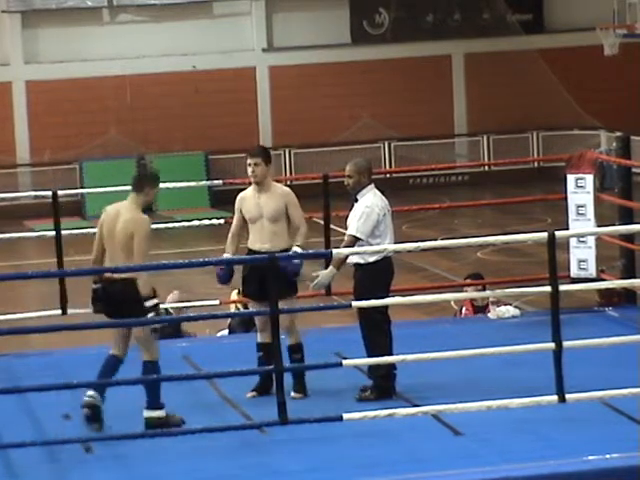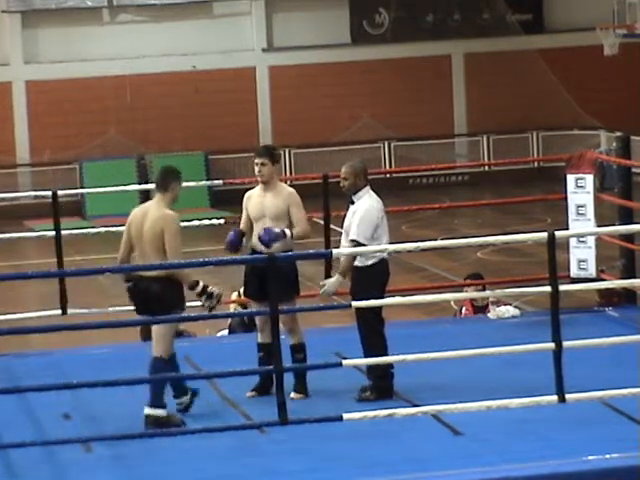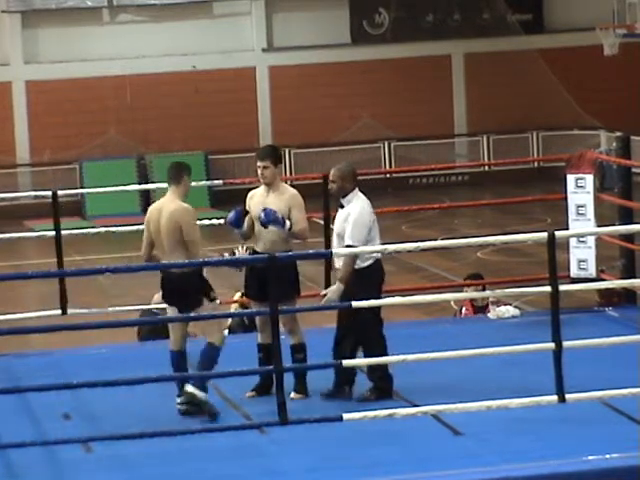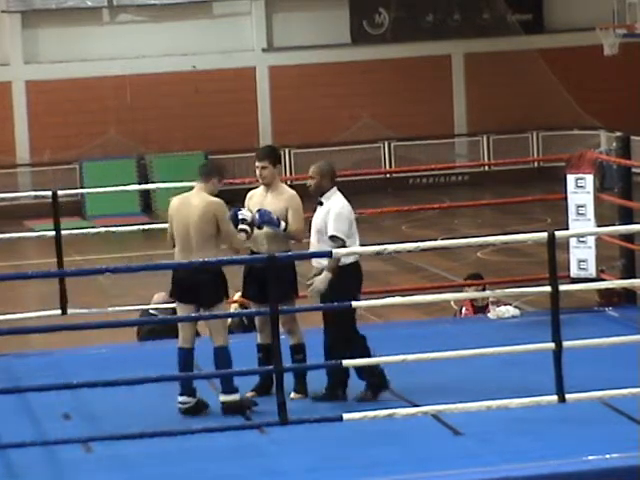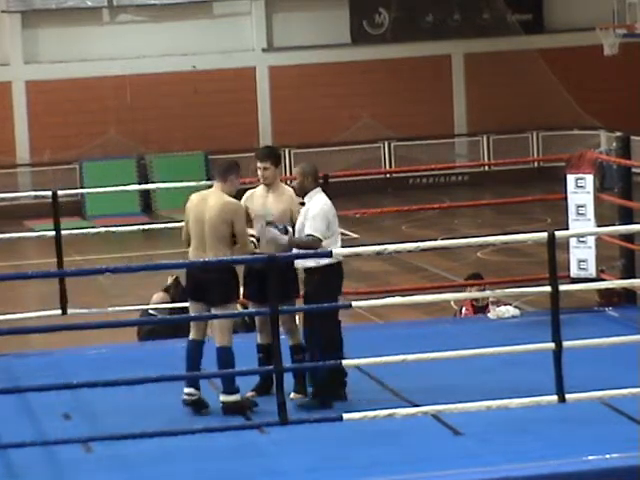
dt=0.4s
person 1, frame 1
left shoulder: (108, 212)
right shoulder: (140, 221)
left elbow: (96, 258)
right elbow: (140, 269)
left wrist: (98, 287)
right wrist: (151, 306)
left hip: (110, 286)
right hip: (131, 288)
left knee: (118, 351)
right knee: (150, 353)
left ankle: (93, 397)
right ankle: (154, 413)
person 1, frame 2
left shoulder: (136, 213)
right shoulder: (169, 218)
left elbow: (122, 258)
right elbow: (175, 265)
left wrist: (131, 284)
right wrist: (201, 289)
left hip: (142, 283)
right hip: (163, 286)
left knee: (164, 345)
right knee: (161, 350)
left ankle: (182, 395)
right ankle: (155, 411)
person 1, frame 3
left shoulder: (152, 210)
right shoulder: (184, 210)
left elbow: (146, 255)
right elbow: (198, 256)
left hip: (168, 279)
right hip: (190, 279)
left knee: (177, 341)
right knee: (216, 335)
left ankle: (184, 397)
right ankle: (196, 388)
person 1, frame 4
left shoulder: (175, 203)
right shoulder: (216, 205)
right elbow: (237, 246)
right wrist: (244, 226)
left hip: (182, 275)
right hip: (207, 275)
left knee: (185, 339)
right knee: (219, 339)
left ankle: (186, 398)
right ankle: (229, 397)
person 1, frame 5
left shoulder: (193, 200)
right shoulder: (233, 206)
right elbow: (246, 251)
right wrist: (251, 241)
left hip: (195, 271)
right hip: (220, 273)
left knee: (196, 333)
right knee: (223, 338)
left ankle: (191, 391)
right ankle: (230, 397)
person 2, frame 1
left shoulder: (284, 194)
right shoulder: (242, 198)
left elbow: (301, 227)
right elbow: (235, 232)
left wrist: (296, 251)
right wrist: (227, 257)
left hip: (280, 260)
right hip: (254, 261)
left knee: (287, 323)
right knee: (261, 325)
left ankle: (299, 381)
right ankle: (265, 380)
person 2, frame 2
left shoulder: (288, 195)
right shoulder: (249, 197)
left elbow: (305, 229)
right elbow: (244, 229)
left wrist: (283, 234)
right wrist: (237, 236)
left hip: (282, 262)
right hip: (257, 262)
left knee: (289, 323)
right knee: (262, 324)
left ankle: (300, 382)
right ankle: (265, 381)
person 2, frame 3
left shoulder: (291, 196)
right shoulder: (252, 196)
left elbow: (303, 233)
right elbow: (247, 235)
left wrist: (282, 223)
right wrist: (238, 225)
left hip: (282, 263)
right hip: (257, 262)
left knee: (290, 323)
right knee: (262, 324)
left ankle: (300, 382)
right ankle: (265, 381)
person 2, frame 4
left shoulder: (289, 196)
right shoulder: (251, 196)
left elbow: (299, 234)
left wrist: (277, 223)
left hip: (280, 264)
right hip: (256, 263)
left knee: (289, 323)
right knee: (261, 324)
left ankle: (300, 381)
right ankle: (265, 381)
person 2, frame 5
left shoulder: (291, 196)
right shoulder: (250, 196)
left wrist: (284, 230)
left hip: (282, 265)
right hip: (256, 264)
left knee: (289, 324)
right knee: (262, 325)
left ankle: (300, 382)
right ankle: (265, 380)
person 3, frame 1
left shoulder: (368, 205)
right shoulder: (373, 199)
left elbow: (350, 242)
left wrist: (331, 271)
left hip: (371, 269)
right hip: (375, 267)
left knee: (374, 328)
right knee: (377, 326)
left ankle: (382, 385)
right ankle: (382, 379)
person 3, frame 2
left shoulder: (366, 207)
right shoulder: (364, 202)
left elbow: (355, 247)
left wrist: (338, 278)
right wrist: (342, 275)
left hip: (369, 271)
right hip: (368, 269)
left knee: (370, 329)
right knee: (371, 327)
left ankle: (381, 386)
right ankle: (381, 379)
person 3, frame 3
left shoulder: (358, 210)
right shoulder: (349, 205)
left elbow: (353, 253)
left wrist: (339, 286)
right wrist: (340, 280)
left hip: (365, 275)
right hip: (355, 274)
left knee: (369, 332)
right knee: (346, 332)
left ankle: (381, 386)
right ankle: (342, 384)
person 3, frame 4
left shoulder: (337, 207)
right shoulder: (325, 205)
left elbow: (339, 246)
left wrist: (326, 276)
right wrist: (319, 271)
left hip: (343, 274)
right hip: (333, 273)
left knee: (345, 333)
right knee: (334, 333)
left ankle: (375, 381)
right ankle: (335, 387)
person 3, frame 5
left shoulder: (318, 205)
right shoulder: (315, 203)
left elbow: (313, 242)
left wrist: (283, 239)
left hip: (323, 274)
right hip: (321, 272)
left knee: (316, 333)
right knee: (328, 332)
left ankle: (321, 393)
right ankle: (335, 388)
